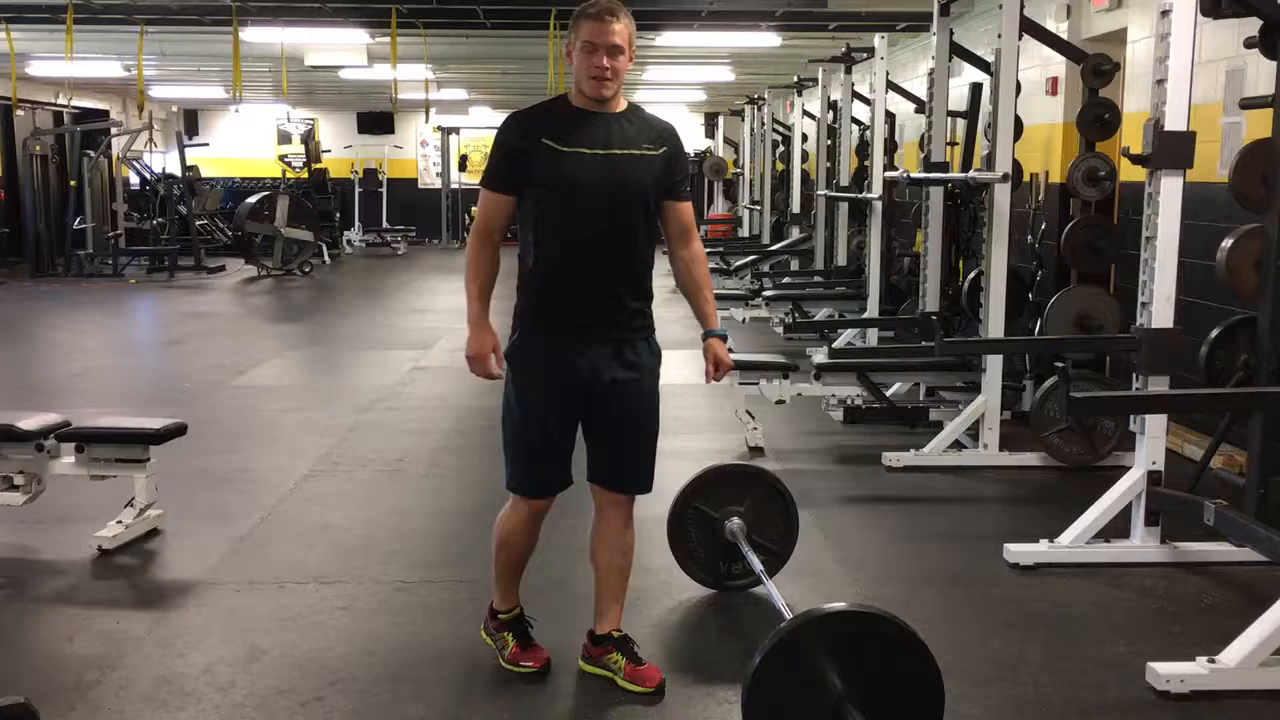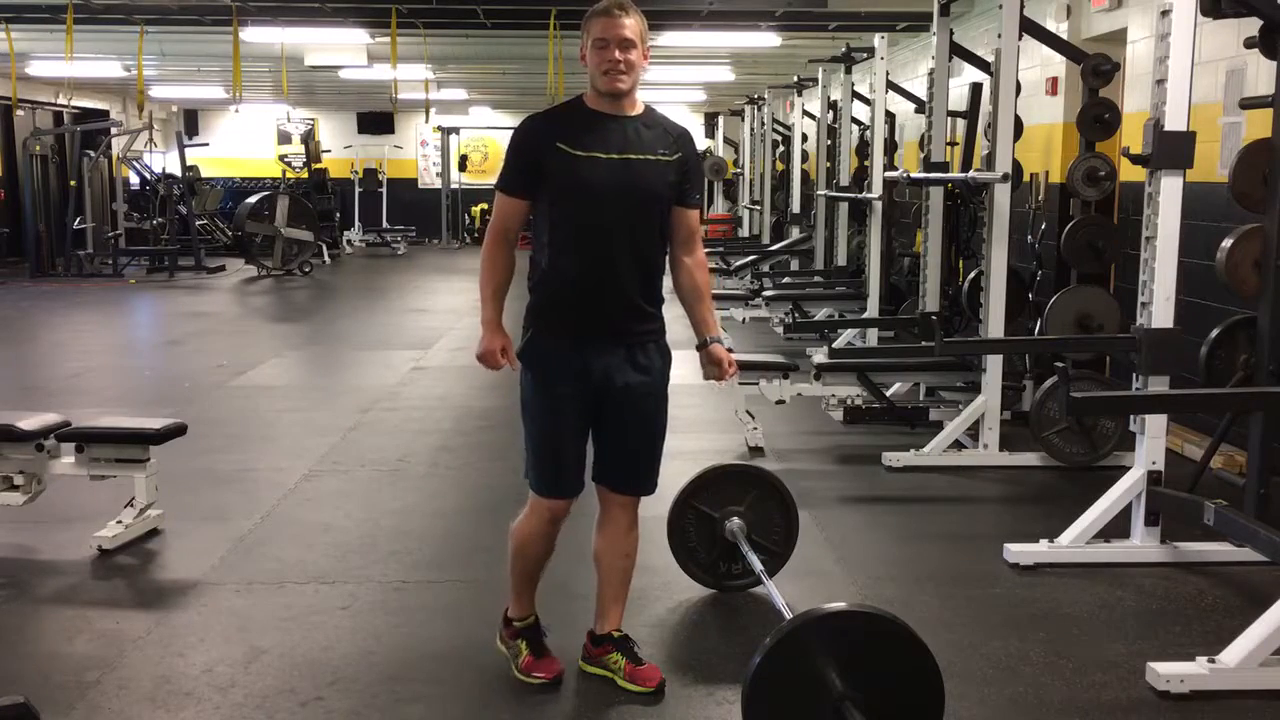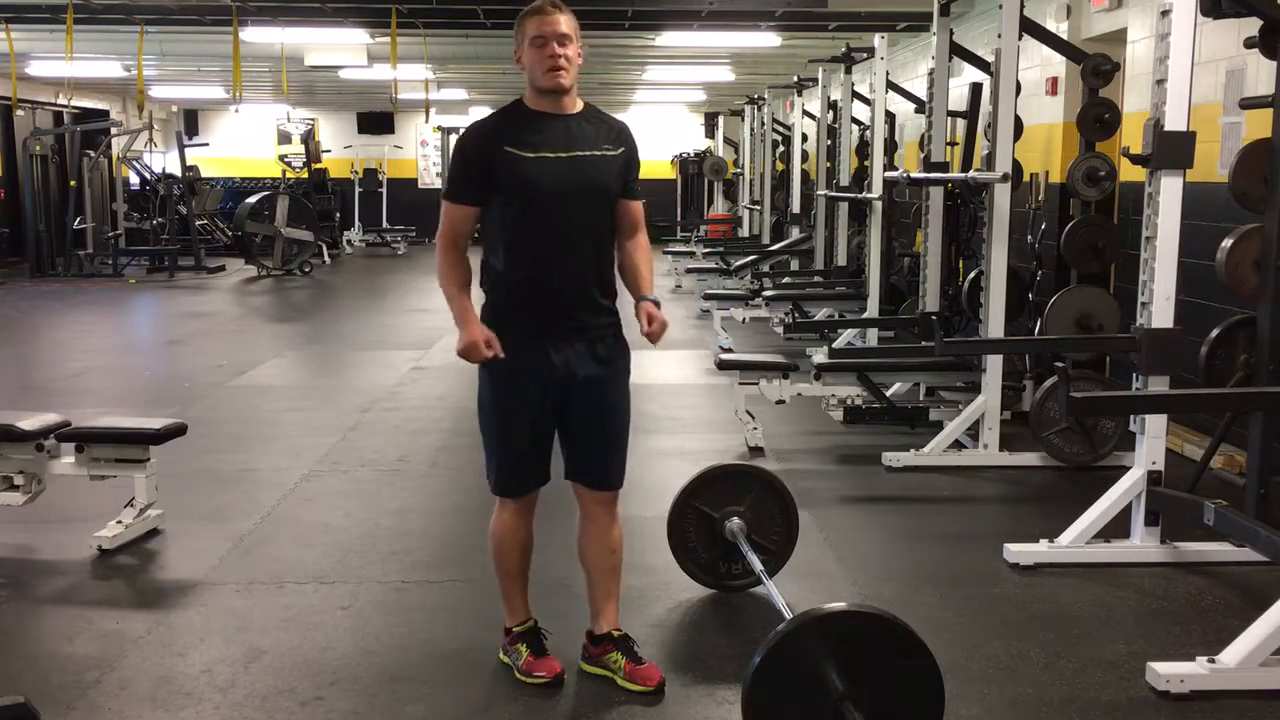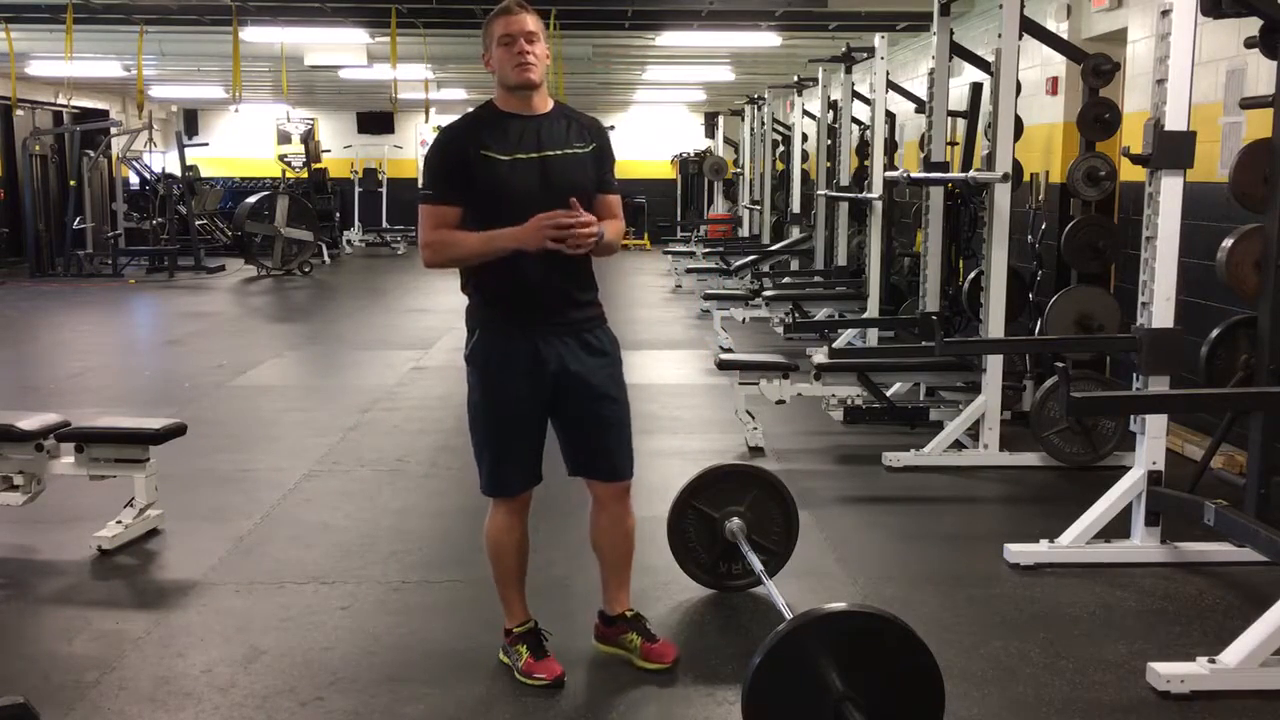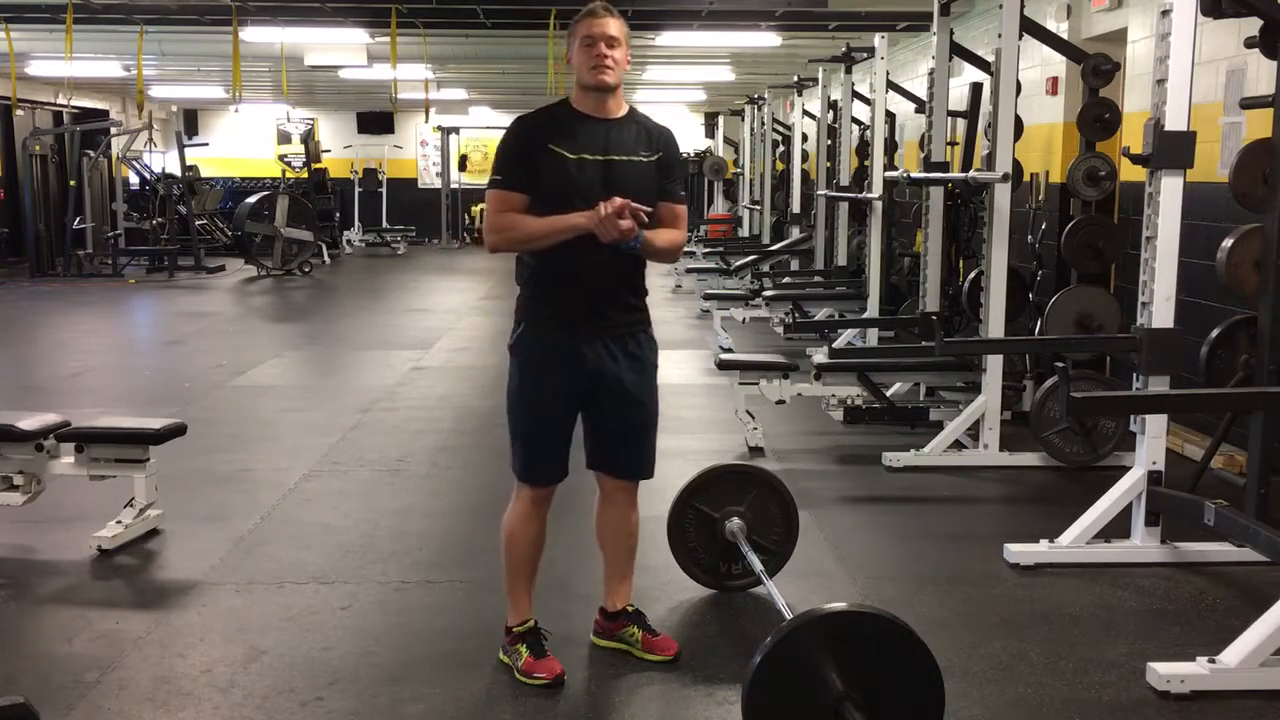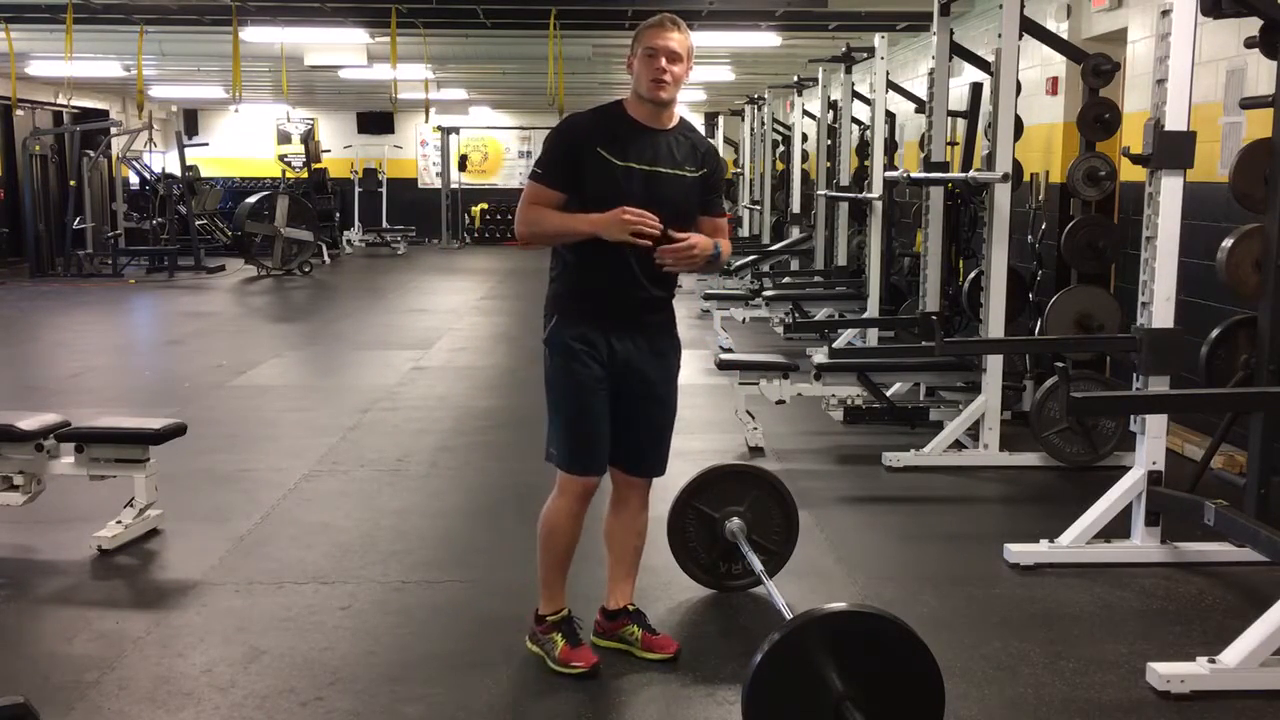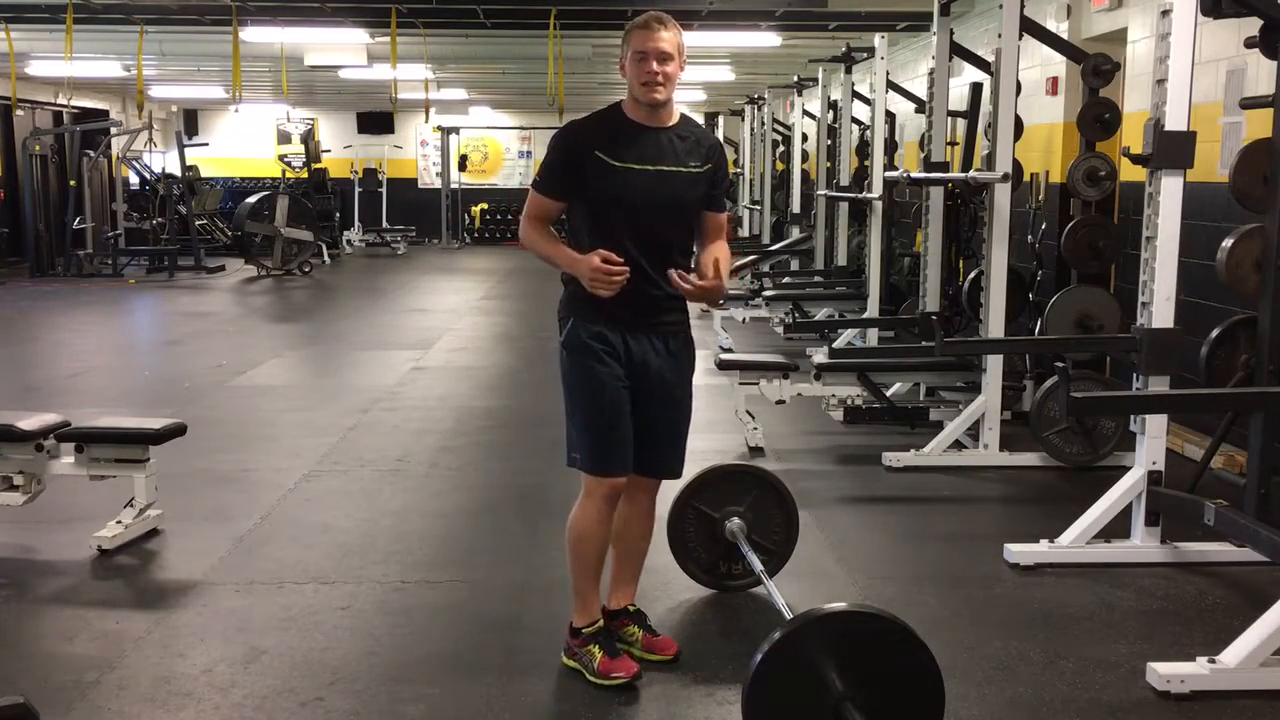
dt=0.7s
person 1, frame 1
left shoulder: (659, 139)
right shoulder: (527, 131)
left elbow: (683, 241)
right elbow: (487, 232)
left wrist: (711, 329)
right wrist: (478, 323)
left hip: (627, 349)
right hip: (544, 346)
left knee: (618, 497)
right knee: (531, 497)
left ankle: (606, 640)
right ankle: (504, 614)
person 1, frame 2
left shoulder: (674, 143)
right shoulder: (543, 133)
left elbow: (687, 251)
right elbow: (502, 234)
left wrist: (710, 337)
right wrist: (491, 323)
left hip: (639, 351)
right hip: (556, 348)
left knee: (622, 500)
right knee: (552, 499)
left ankle: (606, 640)
right ankle: (519, 622)
person 1, frame 3
left shoulder: (614, 136)
right shoulder: (487, 139)
left elbow: (632, 232)
right elbow: (451, 241)
left wrist: (645, 295)
right wrist: (466, 318)
left hip: (598, 344)
right hip: (517, 346)
left knee: (601, 495)
right knee: (518, 496)
left ankle: (605, 638)
right ankle: (519, 631)
person 1, frame 4
left shoulder: (587, 133)
right shoulder: (460, 142)
left elbow: (615, 226)
right elbow: (433, 246)
left wrist: (596, 233)
right wrist: (521, 235)
left hip: (585, 333)
right hip: (504, 341)
left knee: (613, 484)
right knee: (510, 497)
left ankle: (618, 617)
right ankle: (519, 632)
person 1, frame 5
left shoulder: (657, 141)
right shoulder: (532, 134)
left elbow: (675, 238)
right elbow: (497, 231)
left wrist: (633, 237)
right wrist: (586, 219)
left hip: (626, 336)
right hip: (548, 335)
left knee: (621, 481)
right knee: (535, 486)
left ankle: (616, 614)
right ankle: (519, 630)
person 1, frame 6
left shoulder: (700, 155)
right shoulder: (581, 133)
left elbow: (720, 241)
right elbow: (527, 221)
left wrist: (705, 251)
right wrist: (597, 222)
left hip: (652, 334)
right hip: (580, 328)
left knee: (635, 480)
right knee: (578, 479)
left ankle: (618, 612)
right ankle: (550, 619)
person 1, frame 7
left shoulder: (705, 150)
right shoulder: (582, 139)
left elbow: (714, 235)
right elbow: (531, 225)
left wrist: (716, 278)
right wrist: (575, 263)
left hip: (667, 334)
right hip: (595, 329)
left knee: (645, 481)
right knee: (604, 482)
left ankle: (621, 612)
right ankle: (583, 631)
